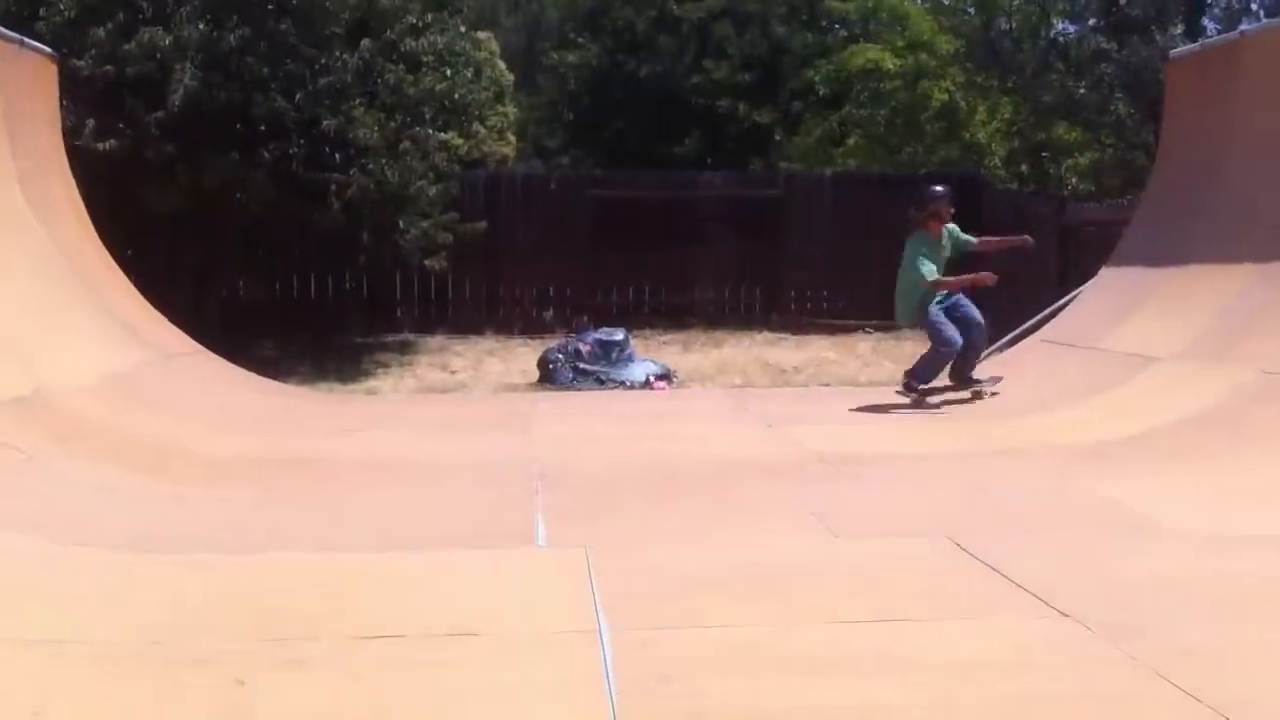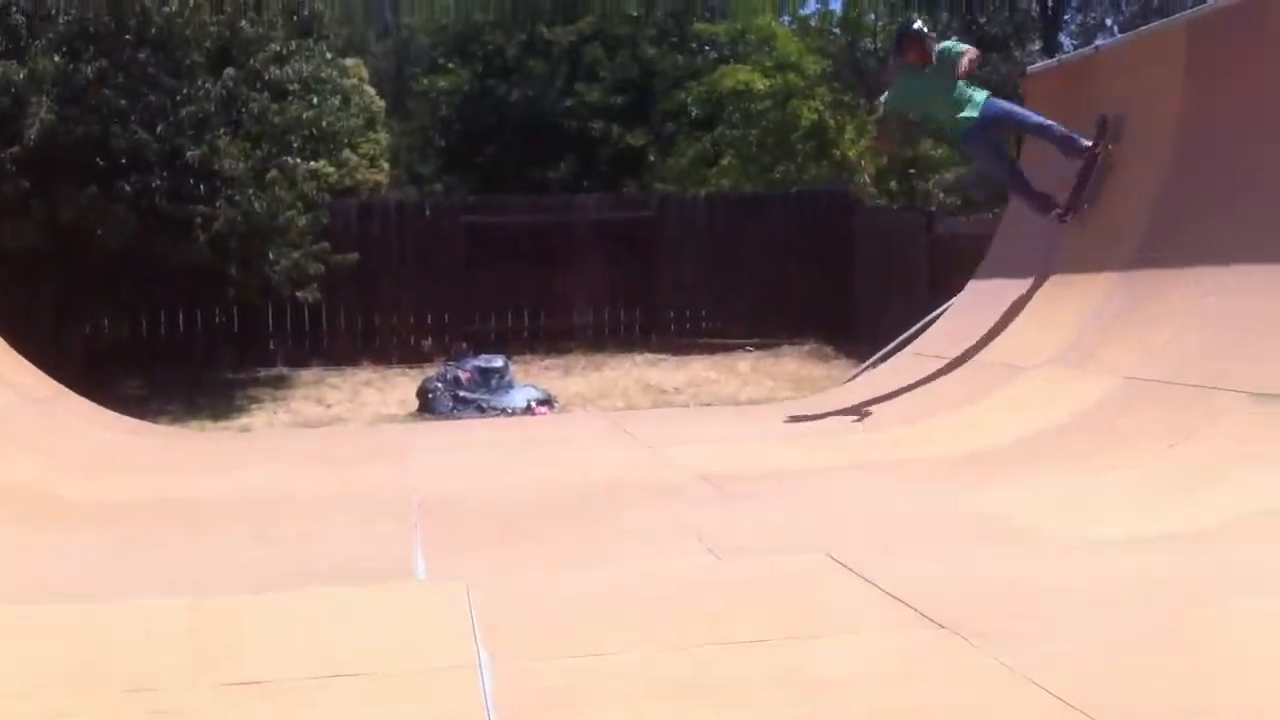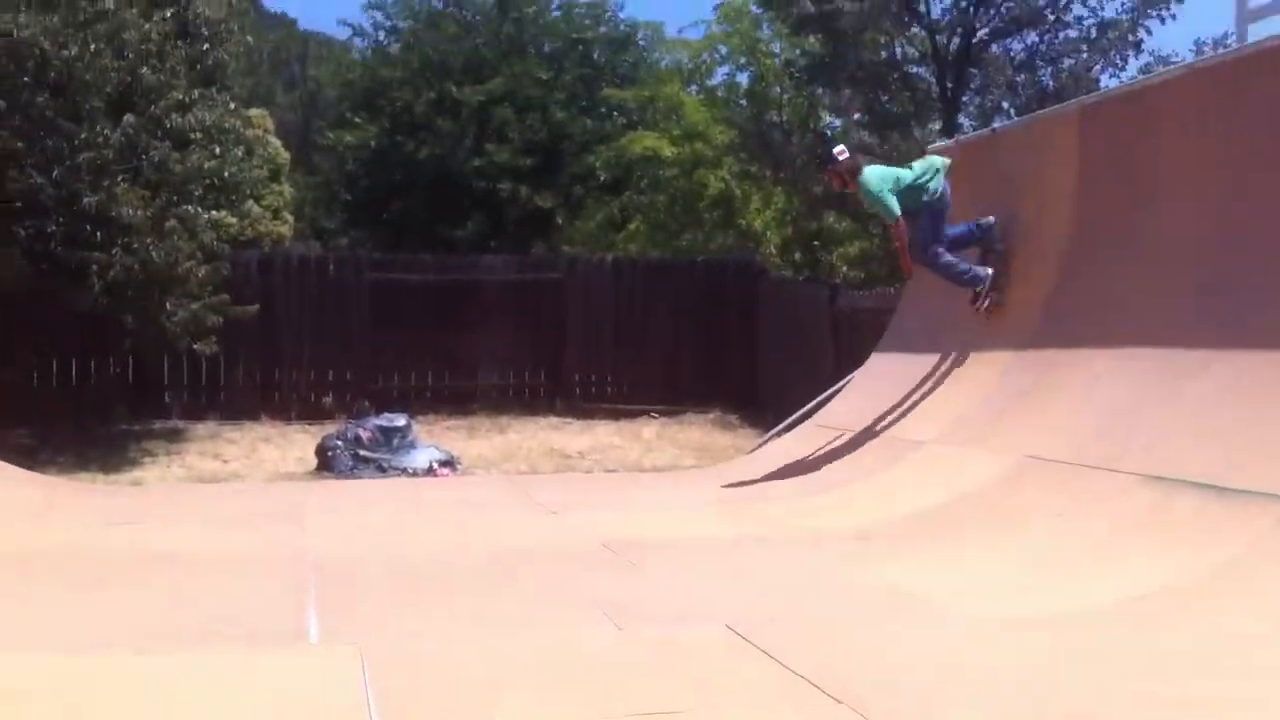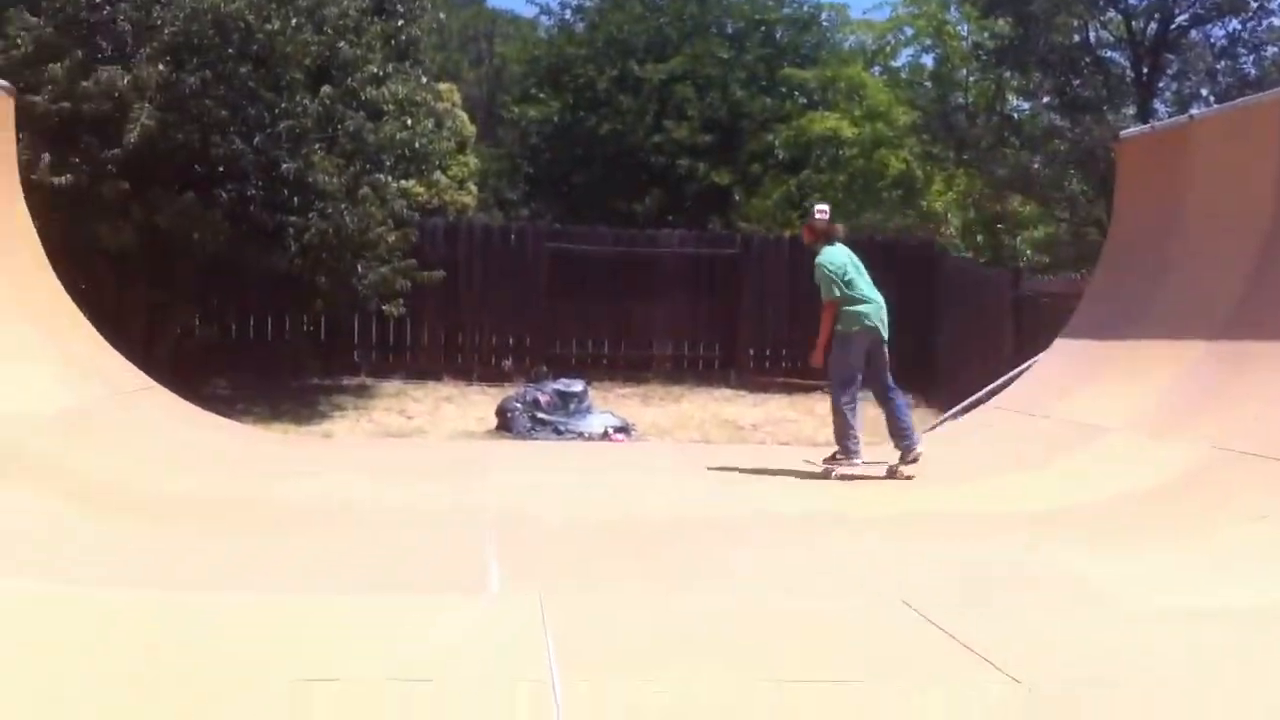
dt=0.5s
person 1, frame 1
left shoulder: (948, 230)
right shoulder: (917, 245)
left elbow: (977, 243)
right elbow: (934, 283)
left wrist: (1014, 241)
right wrist: (974, 279)
left hip: (942, 293)
right hip: (919, 301)
left knee: (976, 326)
right knee: (951, 343)
left ankle: (961, 374)
right ankle: (913, 379)
person 1, frame 2
left shoulder: (944, 51)
right shoulder: (902, 85)
left elbow: (972, 52)
right elbow: (887, 114)
left wrist: (965, 60)
right wrist: (884, 137)
left hip: (982, 106)
right hip: (965, 131)
left knee: (1033, 123)
right knee: (1005, 172)
left ankle: (1079, 147)
right ankle: (1048, 205)
person 1, frame 3
left shoulder: (870, 187)
right shoulder: (864, 175)
left elbow: (898, 223)
left wrist: (906, 257)
left hip: (930, 189)
right hip: (922, 191)
left knee: (925, 253)
right knee: (929, 244)
left ankle: (979, 278)
right ankle: (982, 228)
person 1, frame 4
left shoulder: (824, 261)
right shoulder: (840, 250)
left elbow: (830, 306)
left wrist: (819, 347)
left hip: (854, 325)
right hip: (876, 320)
left knee: (843, 389)
right knee: (885, 387)
left ankle: (849, 449)
right ankle: (909, 444)
